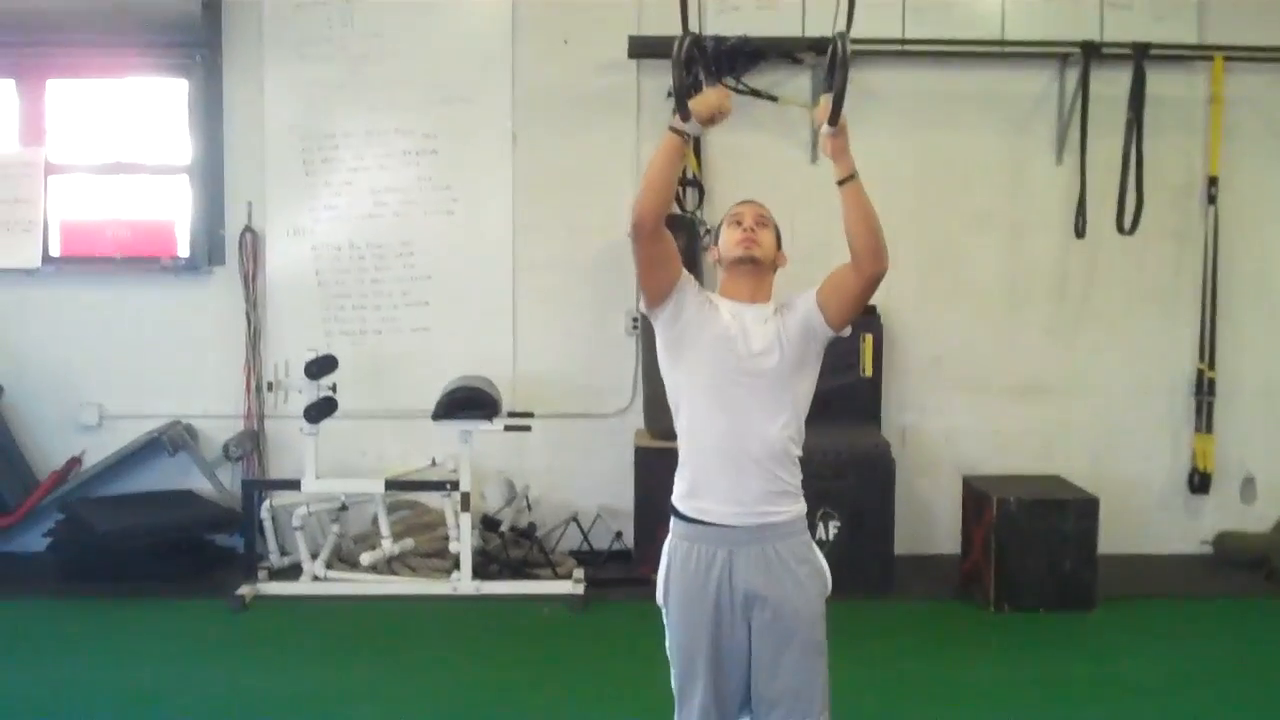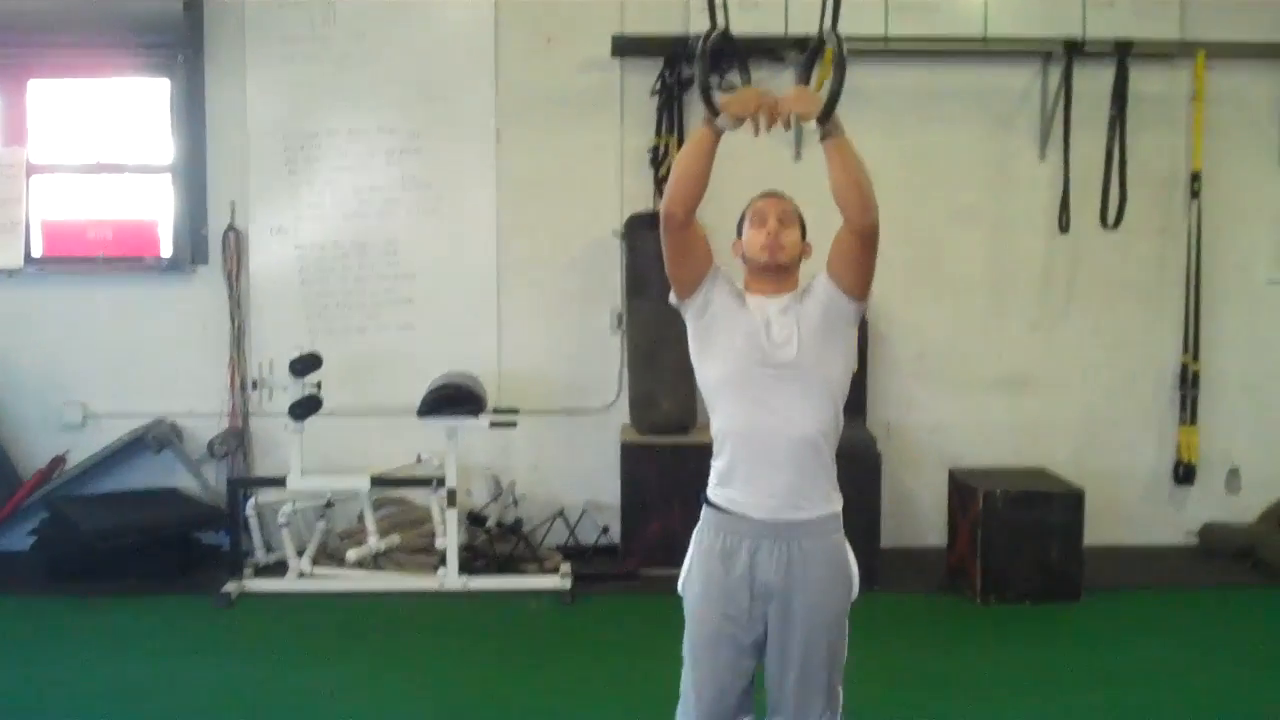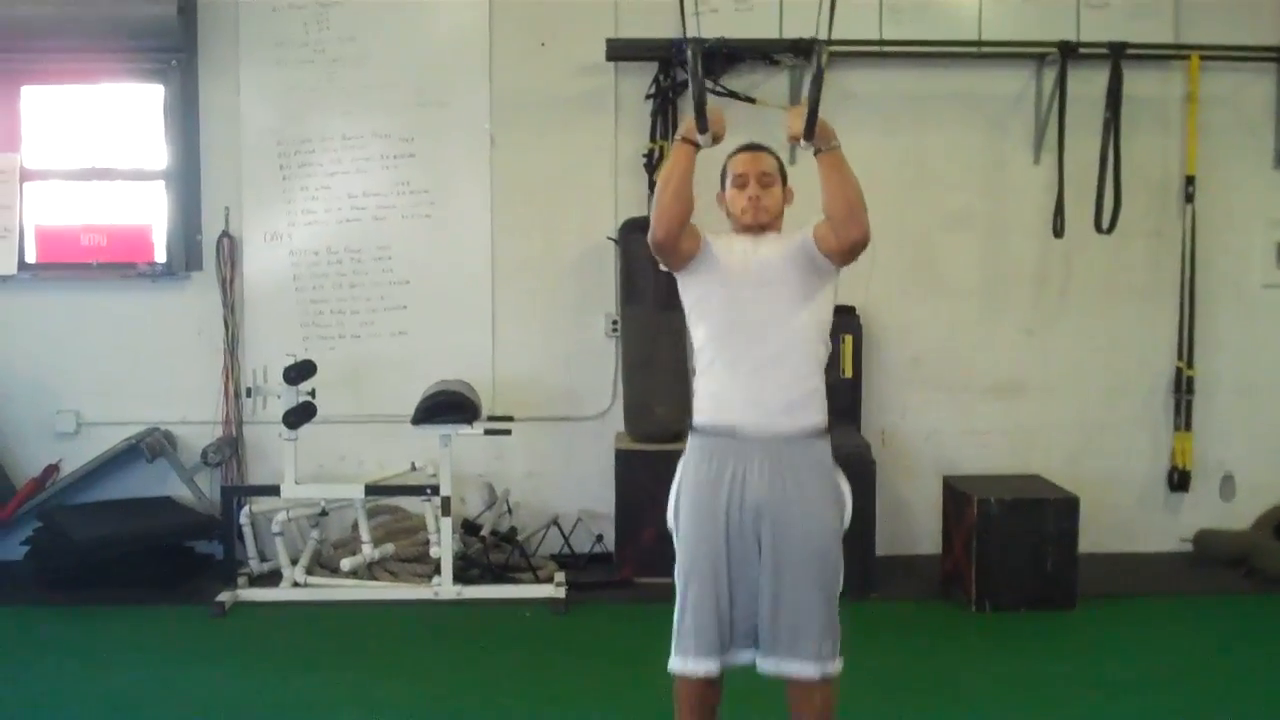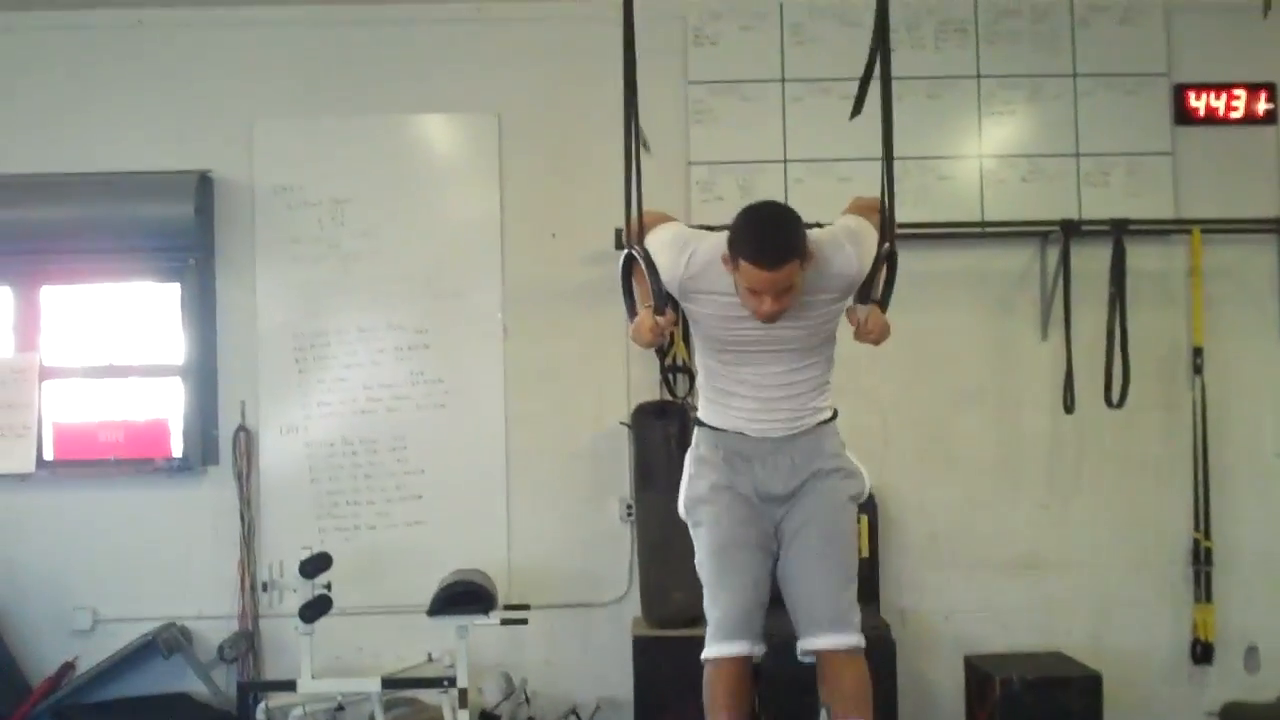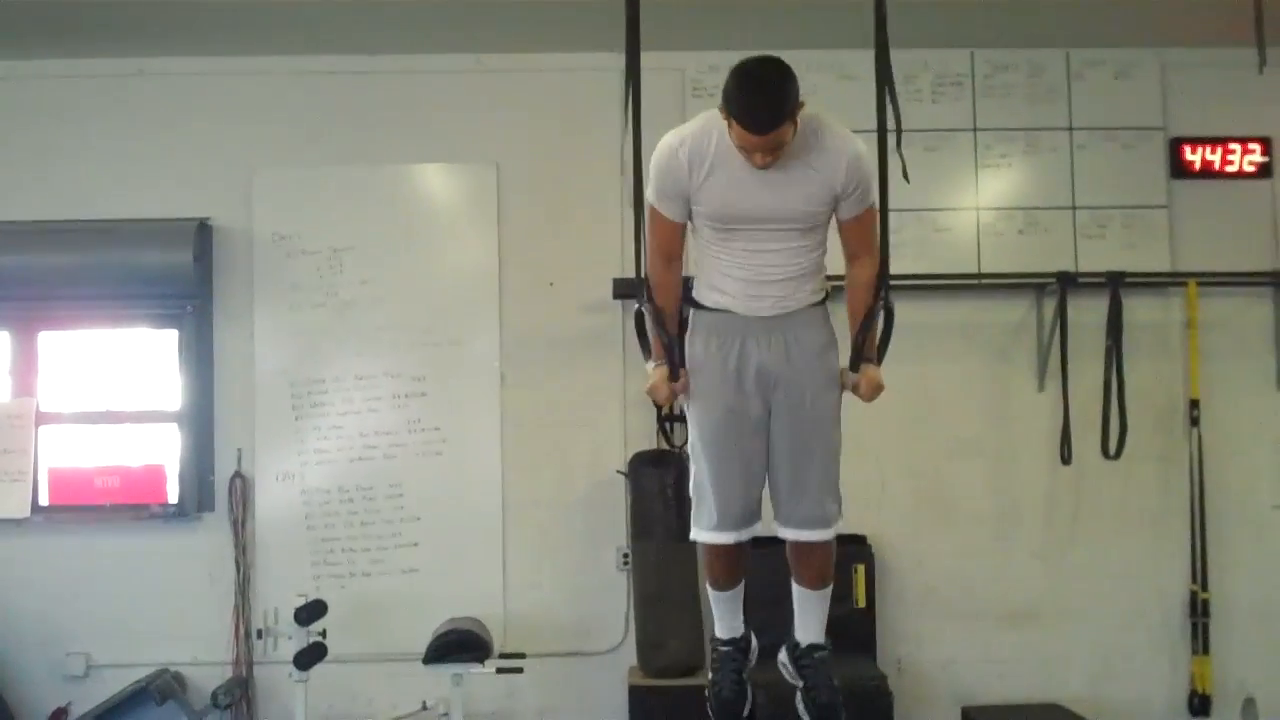
dt=1s
person 1, frame 1
left shoulder: (802, 322)
right shoulder: (682, 313)
left elbow: (871, 265)
right elbow: (645, 221)
left wrist: (842, 162)
right wrist: (685, 126)
left hip: (781, 540)
right hip: (699, 539)
person 1, frame 2
left shoulder: (829, 309)
right shoulder: (710, 306)
left elbow: (863, 221)
right elbow: (674, 214)
left wrist: (827, 125)
right wrist: (717, 121)
left hip: (812, 538)
right hip: (728, 534)
person 1, frame 3
left shoulder: (809, 256)
right shoulder: (701, 260)
left elbow: (853, 231)
right elbow: (661, 232)
left wrist: (824, 142)
right wrist: (689, 138)
left hip: (800, 461)
right hip: (716, 462)
left knee: (810, 658)
right knee: (698, 654)
person 1, frame 4
left shoulder: (842, 260)
right shoulder: (685, 262)
left elbow: (870, 207)
right elbow: (644, 224)
left wrist: (872, 306)
right wrist: (645, 308)
left hip: (813, 451)
right hip: (724, 452)
left knee: (835, 629)
right knee: (731, 636)
person 1, frame 5
left shoulder: (841, 152)
right shoulder: (682, 150)
left elbow: (863, 258)
right elbow: (663, 258)
left wrist: (865, 355)
right wrist: (662, 356)
left hip: (805, 333)
right hip: (719, 335)
left knee: (812, 512)
right knee: (722, 512)
left ankle: (809, 650)
right ankle: (730, 644)
